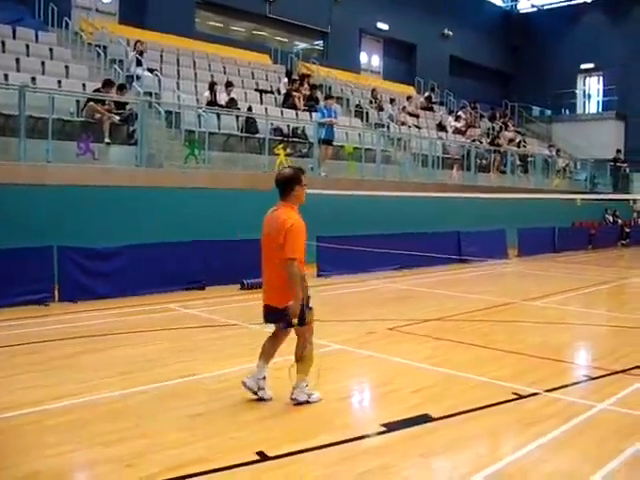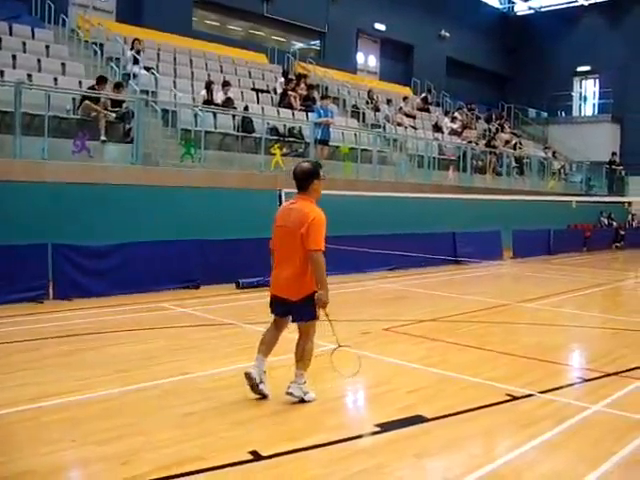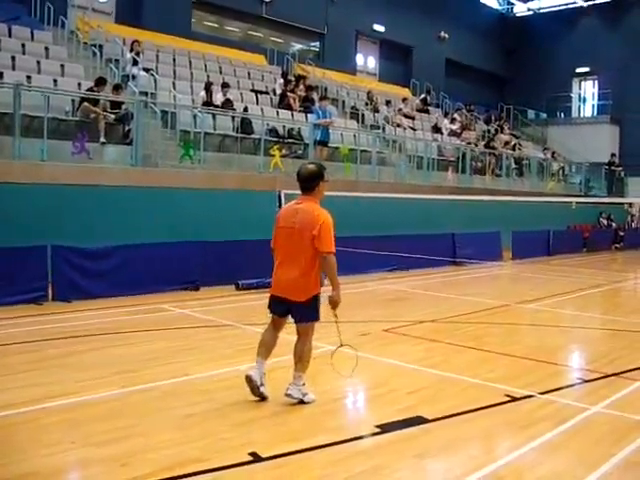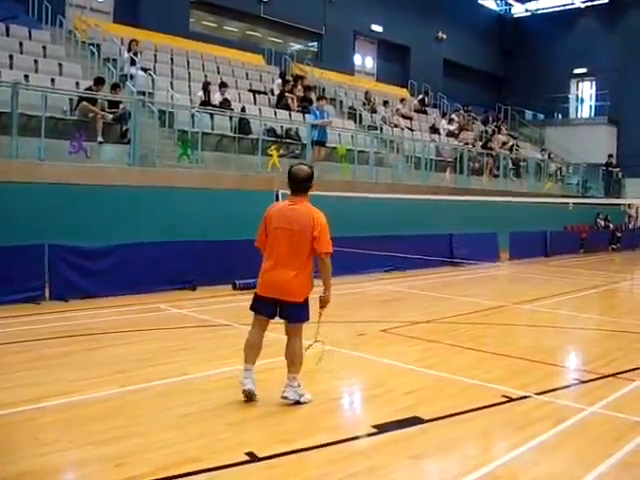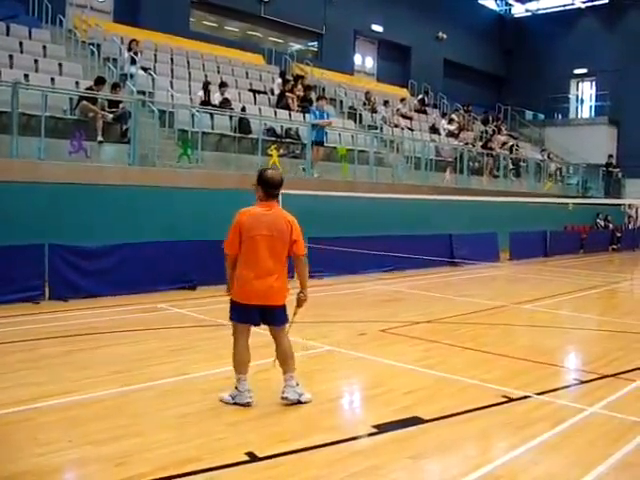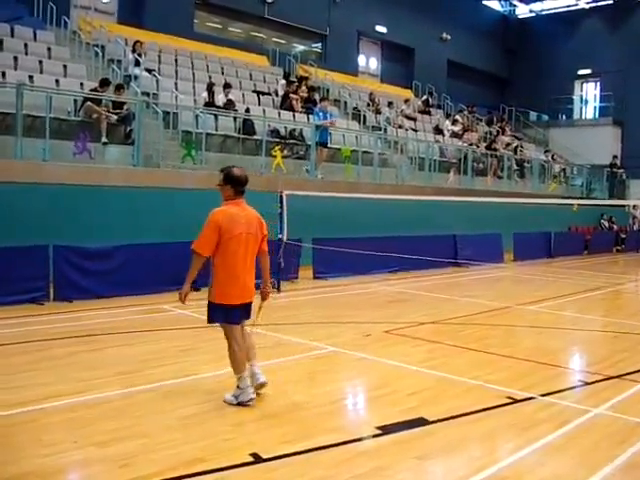
dt=0.3s
person 1, frame 1
left shoulder: (272, 215)
right shoulder: (293, 221)
right elbow: (292, 262)
right wrist: (297, 298)
left hip: (272, 291)
right hip: (289, 293)
left knee: (279, 333)
right knee: (305, 336)
left ankle: (257, 378)
right ankle: (301, 389)
person 1, frame 2
left shoulder: (283, 209)
right shoulder: (314, 214)
right elbow: (316, 255)
right wrist: (323, 289)
left hip: (280, 283)
right hip: (303, 286)
left knee: (277, 325)
right knee: (307, 333)
left ankle: (258, 369)
right ankle: (298, 385)
person 1, frame 3
left shoulder: (284, 211)
right shoulder: (320, 216)
left elbow: (275, 248)
right elbow: (327, 256)
right wrist: (335, 289)
left hip: (280, 283)
right hip: (305, 287)
left knee: (274, 326)
right knee: (304, 335)
left ankle: (257, 371)
right ankle: (297, 386)
person 1, frame 4
left shoulder: (272, 211)
right shoulder: (316, 217)
left elbow: (262, 247)
right elbow: (324, 257)
right wrist: (327, 289)
left hip: (267, 284)
right hip: (296, 287)
left knee: (257, 328)
right knee: (294, 336)
left ankle: (248, 379)
right ankle: (292, 388)
person 1, frame 5
left shoulder: (244, 216)
right shoulder: (289, 221)
left elbow: (230, 255)
right elbow: (299, 258)
left wrist: (230, 281)
right wrist: (303, 289)
left hip: (245, 290)
right hip: (275, 292)
left knee: (240, 337)
right knee: (281, 338)
left ankle: (242, 391)
right ankle: (291, 388)
person 1, frame 6
left shoulder: (219, 216)
right shoulder: (256, 217)
left elbow: (201, 253)
right elbow: (264, 254)
left wrist: (188, 283)
right wrist: (266, 283)
left hip: (223, 291)
right hip: (246, 290)
left knee: (233, 336)
right knee: (241, 331)
left ankle: (244, 389)
right ankle: (256, 374)
